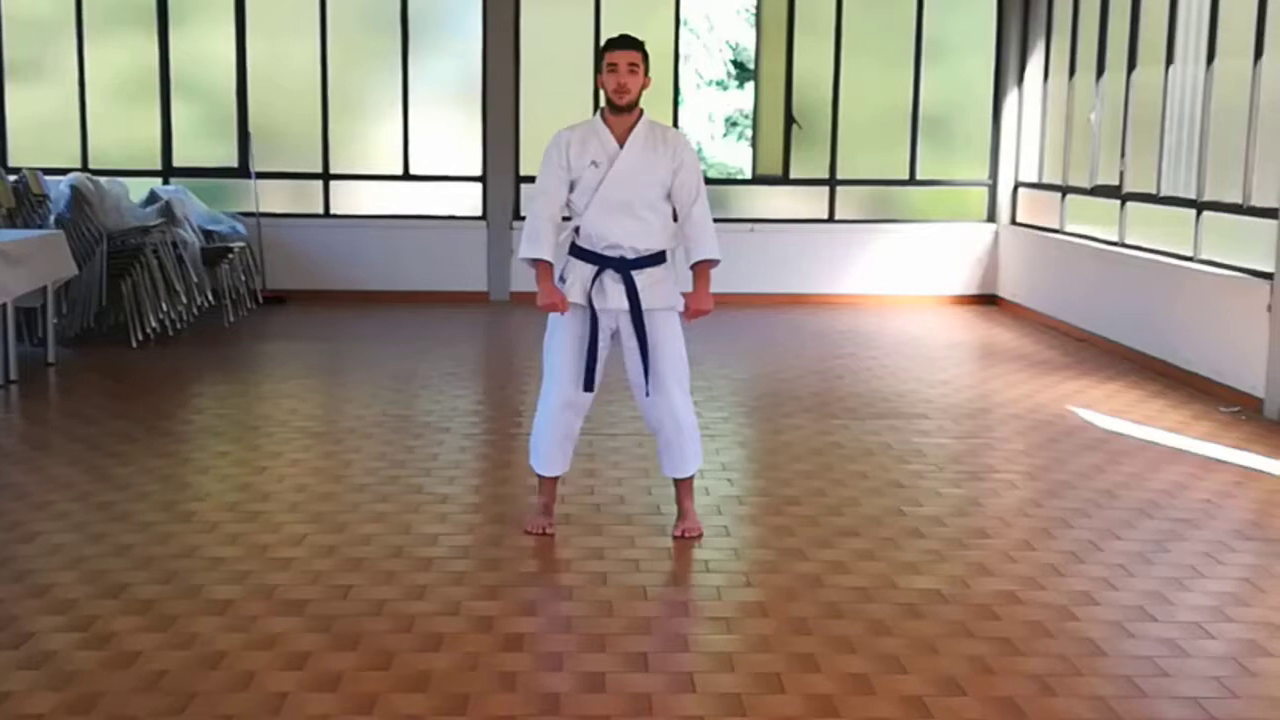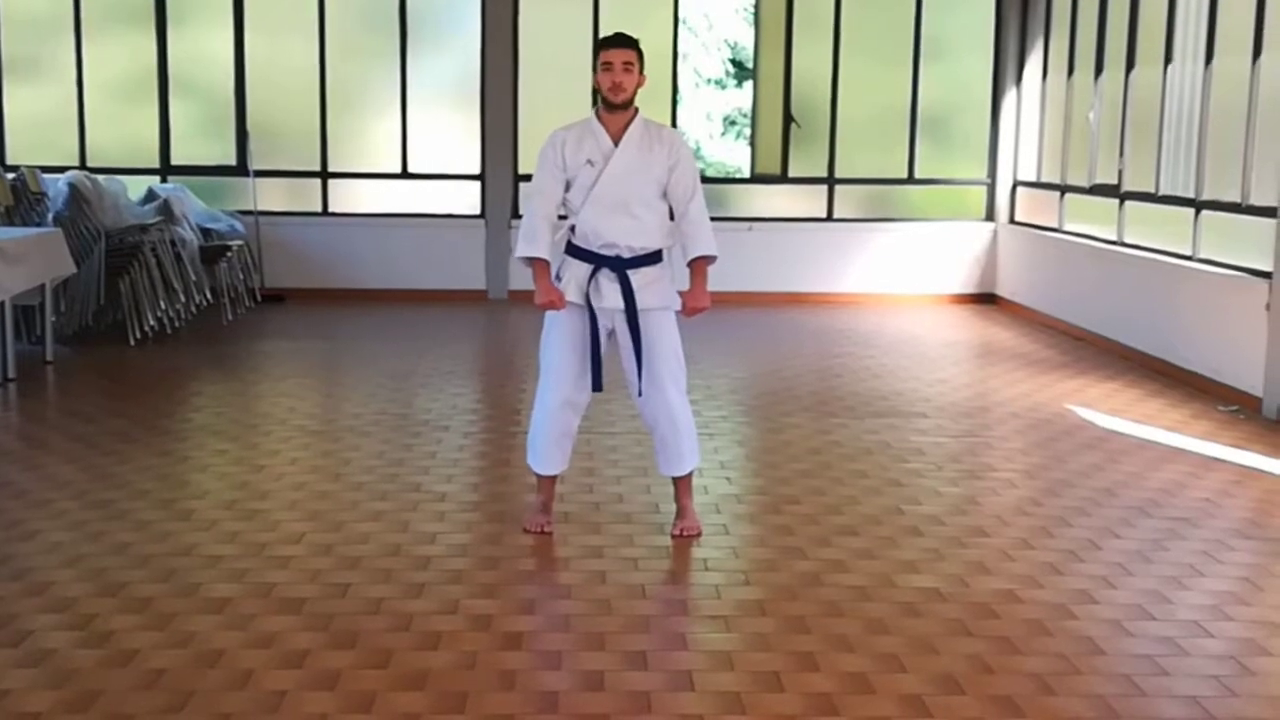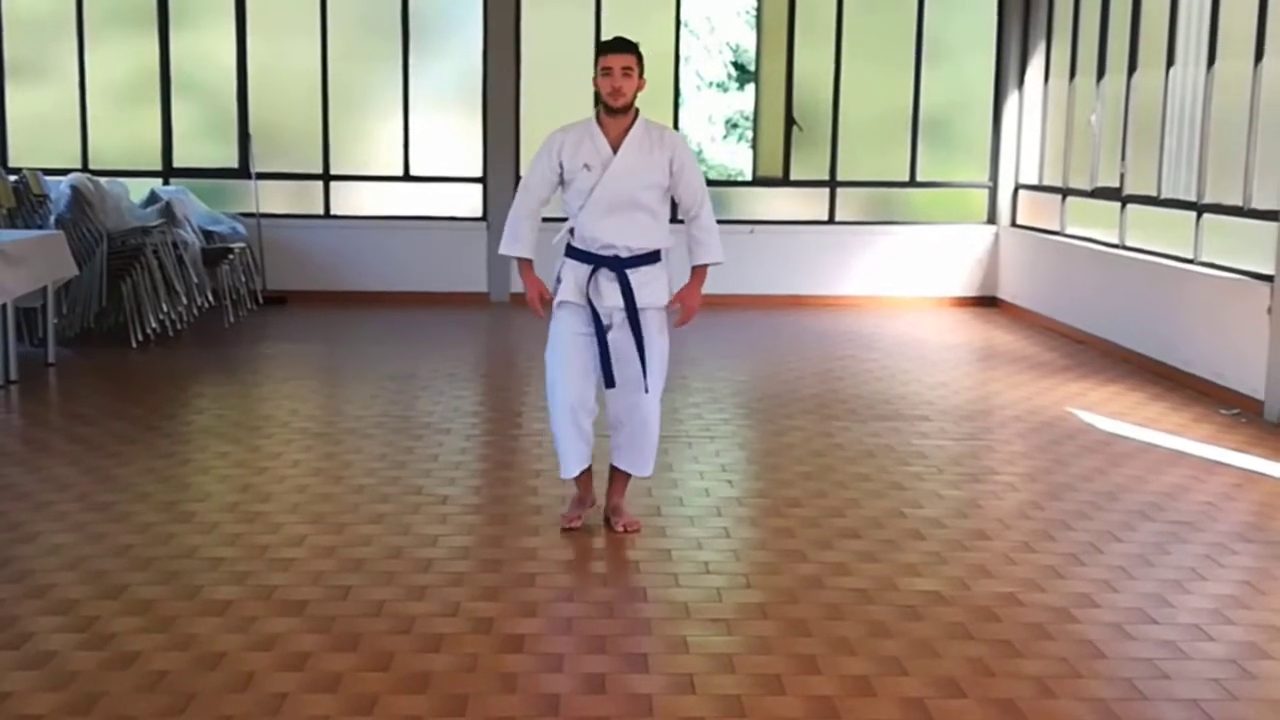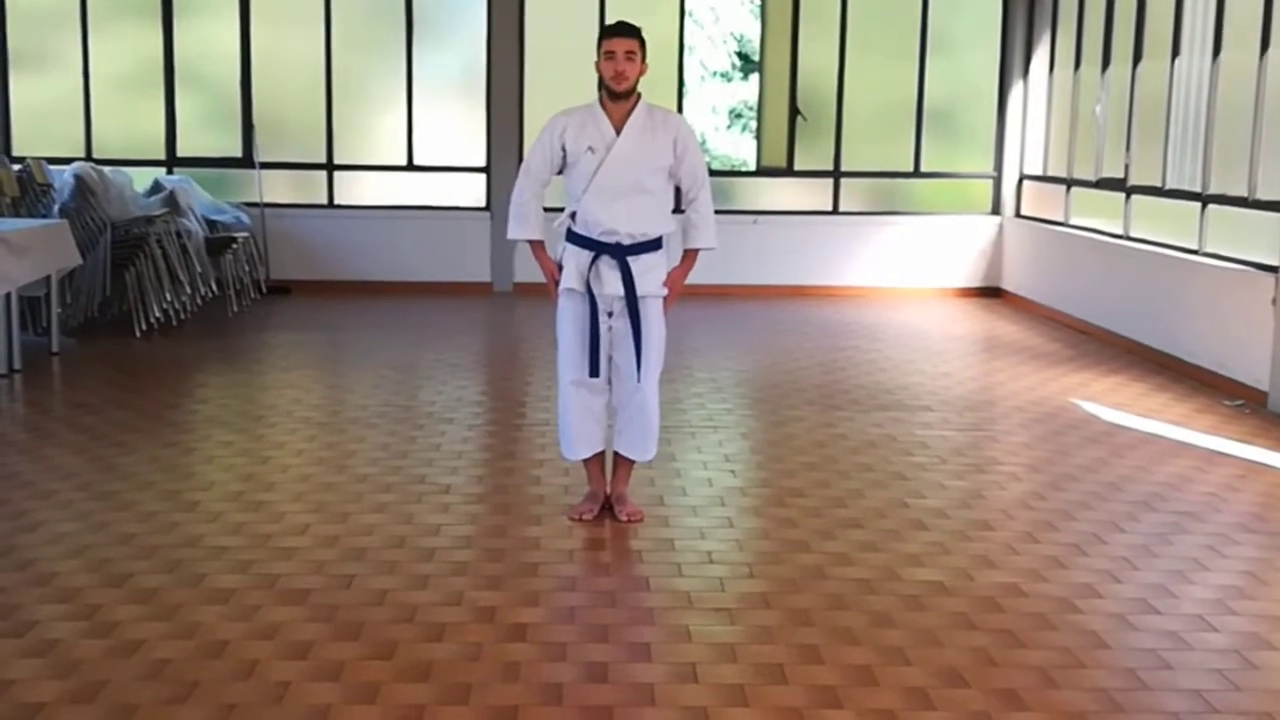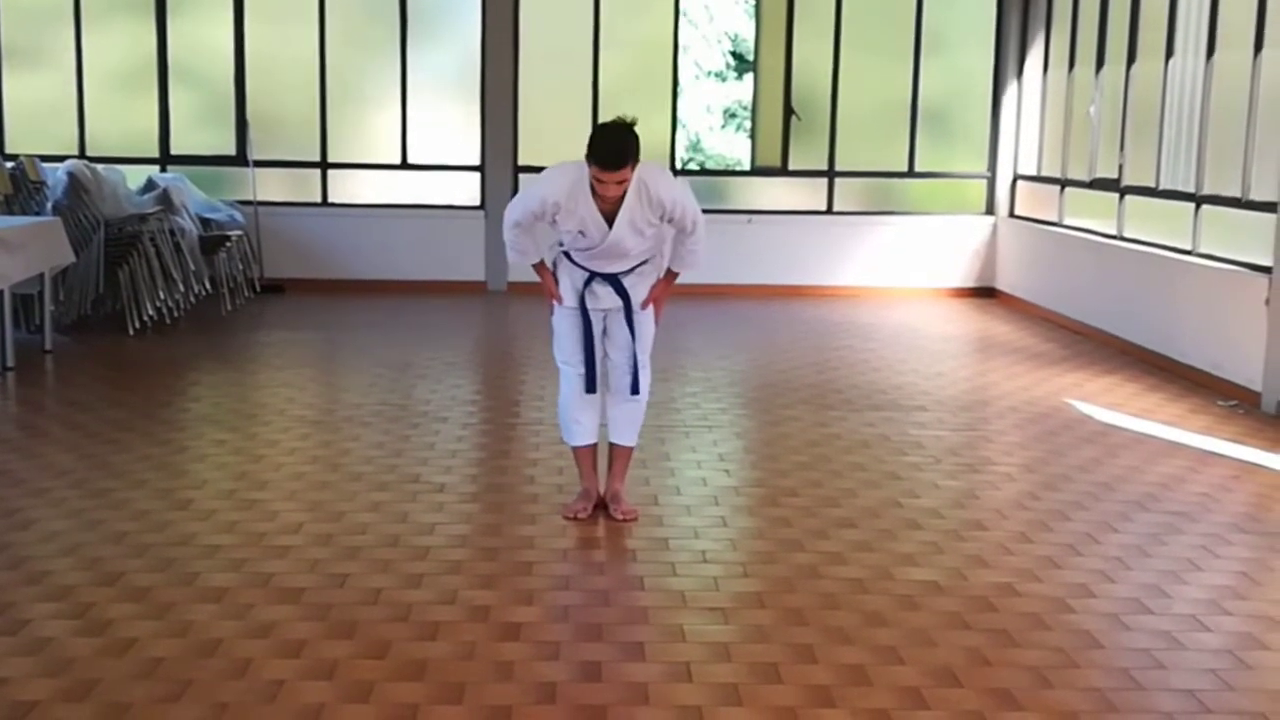
dt=1s
person 1, frame 1
left shoulder: (673, 145)
right shoulder: (569, 143)
left elbow: (694, 215)
right elbow: (544, 213)
left wrist: (701, 285)
right wrist: (545, 281)
left hip: (650, 283)
right hip: (583, 280)
left knee: (668, 395)
right knee: (562, 392)
left ankle: (685, 504)
right ankle: (546, 500)
person 1, frame 2
left shoulder: (668, 144)
right shoulder: (565, 142)
left elbow: (691, 213)
right elbow: (540, 212)
left wrist: (698, 282)
right wrist: (542, 279)
left hip: (646, 281)
right hip: (580, 279)
left knee: (665, 395)
right knee: (559, 393)
left ankle: (685, 502)
right ankle: (544, 498)
person 1, frame 3
left shoulder: (669, 145)
right shoulder: (564, 143)
left elbow: (699, 213)
right elbow: (526, 206)
left wrist: (696, 284)
right wrist: (528, 275)
left hip: (642, 282)
right hip: (580, 281)
left knee: (639, 397)
right knee: (567, 393)
left ankle: (616, 499)
right ankle: (582, 491)
person 1, frame 4
left shoulder: (671, 128)
right shoulder: (566, 126)
left elbow: (698, 196)
right elbow: (528, 189)
left wrist: (685, 266)
right wrist: (543, 259)
left hip: (644, 268)
right hip: (582, 266)
left knee: (639, 380)
right knee: (581, 377)
left ankle: (621, 487)
right ankle: (595, 485)
person 1, frame 5
left shoulder: (664, 189)
right shoulder: (554, 187)
left elbow: (692, 230)
right elbow: (515, 222)
left wrist: (667, 282)
right wrist: (543, 274)
left hip: (636, 283)
right hip: (575, 281)
left knee: (630, 377)
right knee: (578, 376)
left ankle: (616, 486)
right ankle: (588, 485)
